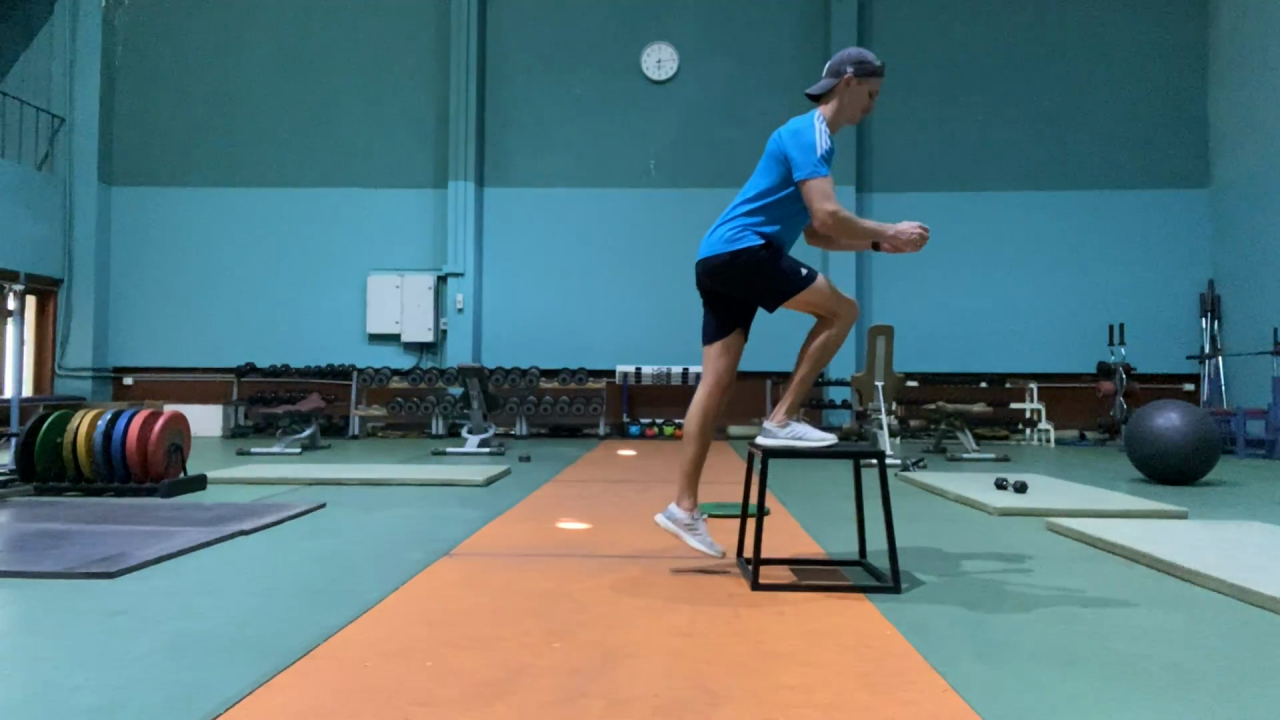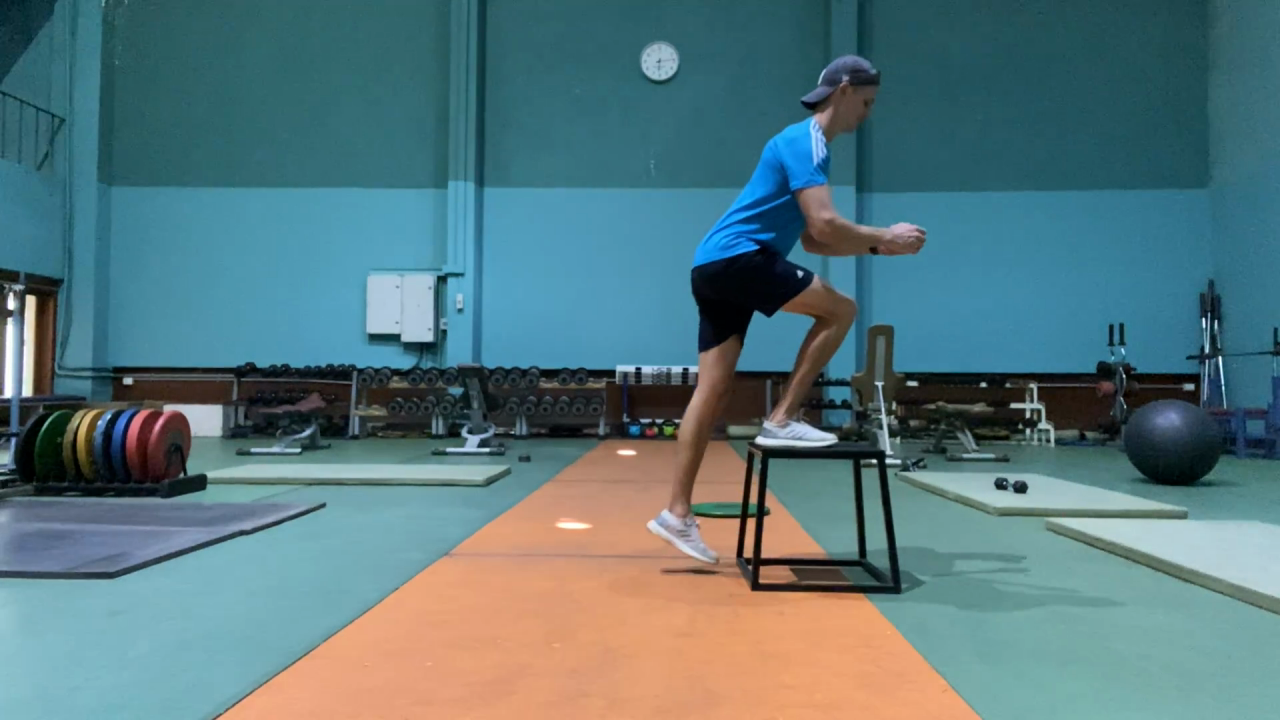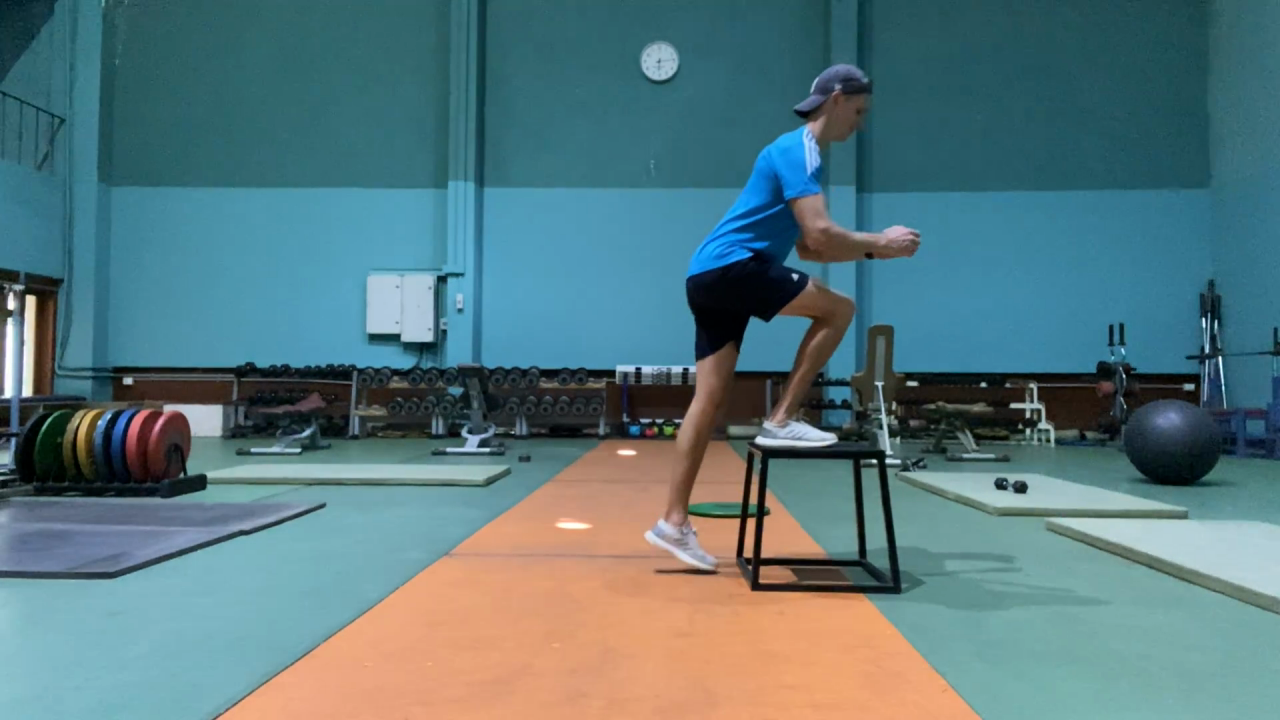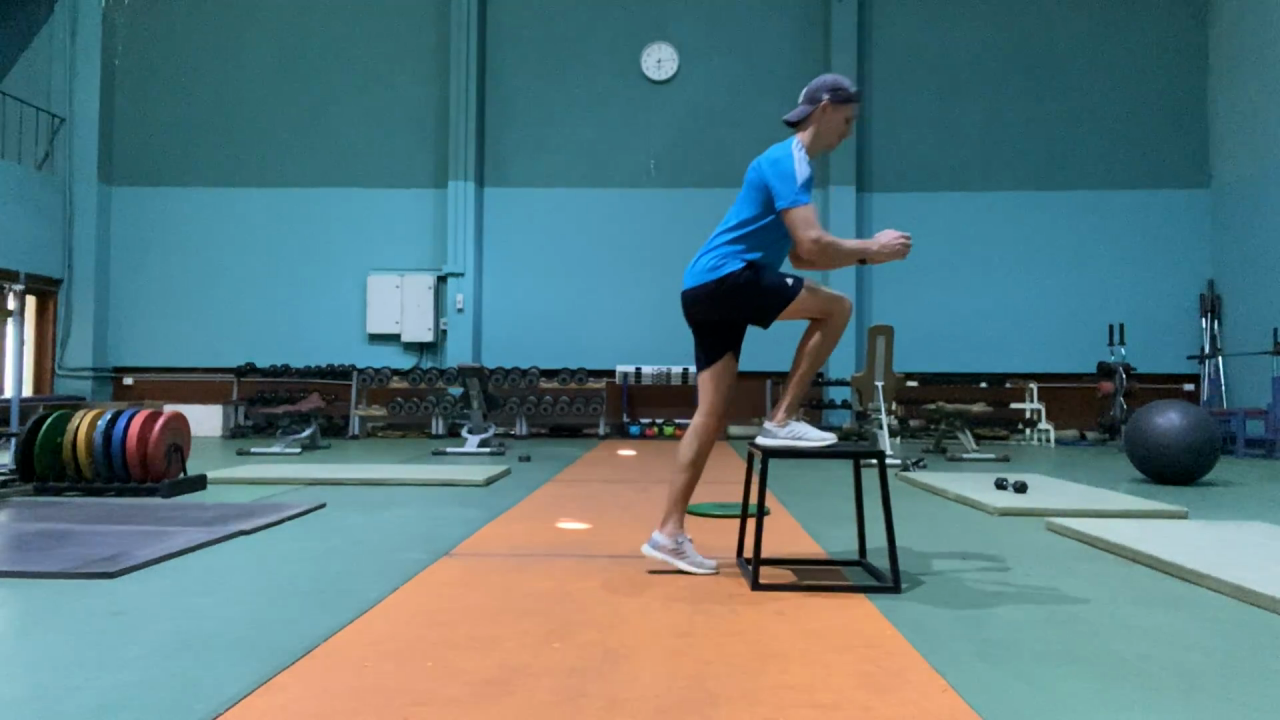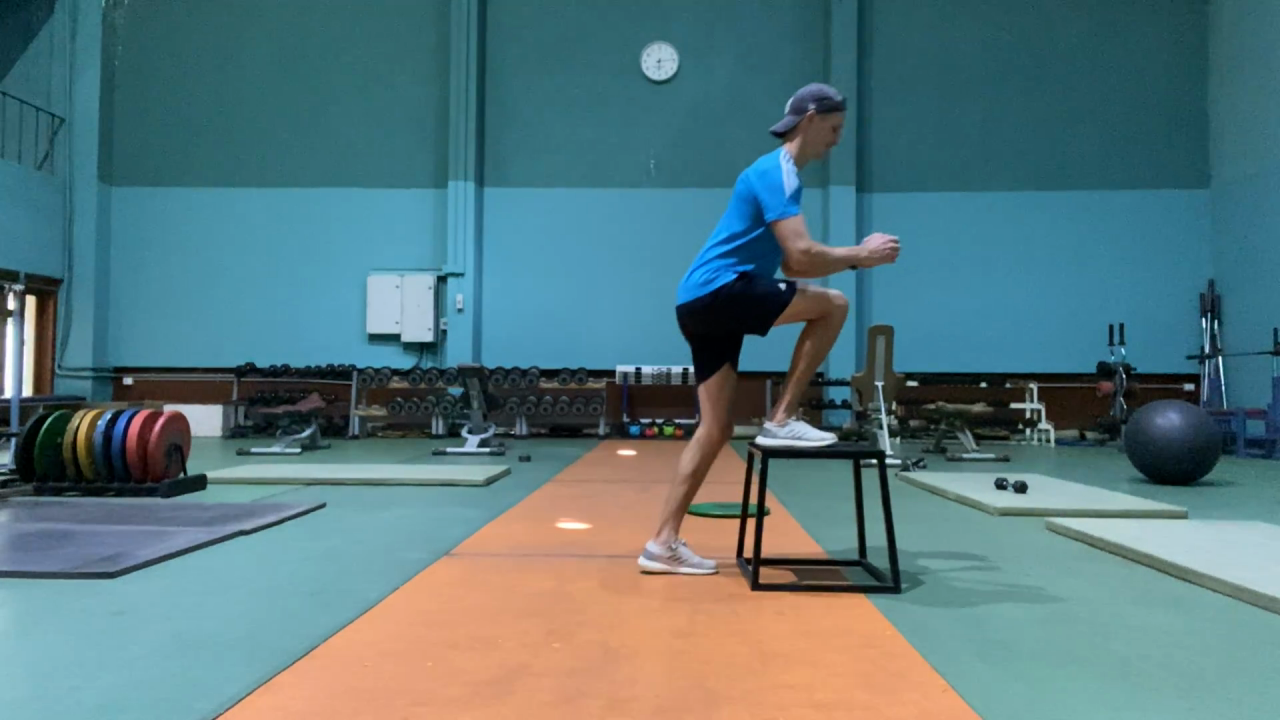
dt=0.1s
person 1, frame 1
left shoulder: (808, 135)
right shoulder: (809, 132)
left elbow: (815, 232)
right elbow: (828, 216)
left wrist: (877, 242)
right wrist: (888, 232)
left hip: (719, 261)
right hip: (739, 251)
left knee: (716, 384)
right knee: (841, 310)
left ankle: (684, 508)
right ankle: (781, 420)
person 1, frame 2
left shoulder: (804, 143)
right shoulder: (805, 140)
left elbow: (811, 239)
right elbow: (825, 225)
left wrist: (875, 246)
right wrist: (885, 236)
left hip: (715, 267)
right hip: (735, 258)
left knee: (712, 391)
right knee: (840, 310)
left ankle: (677, 514)
right ankle: (781, 420)
person 1, frame 3
left shoulder: (797, 152)
right shoulder: (798, 150)
left elbow: (806, 246)
right elbow: (821, 234)
left wrist: (870, 249)
right wrist: (881, 243)
left hip: (710, 278)
right hip: (729, 268)
left knee: (708, 402)
right knee: (838, 308)
left ankle: (672, 524)
right ankle: (782, 420)
person 1, frame 4
left shoulder: (788, 162)
right shoulder: (788, 160)
left elbow: (799, 255)
right elbow: (813, 244)
left wrist: (863, 254)
right wrist: (873, 248)
left hip: (705, 289)
right hip: (724, 279)
left knee: (711, 415)
right knee: (835, 308)
left ankle: (668, 533)
right ankle: (782, 420)
person 1, frame 5
left shoulder: (776, 173)
right shoulder: (776, 171)
left elbow: (789, 263)
right elbow: (801, 256)
left wrist: (854, 256)
right wrist: (862, 254)
left hip: (702, 303)
right hip: (716, 293)
left knee: (714, 427)
right knee: (832, 306)
left ankle: (663, 543)
right ankle: (782, 420)
